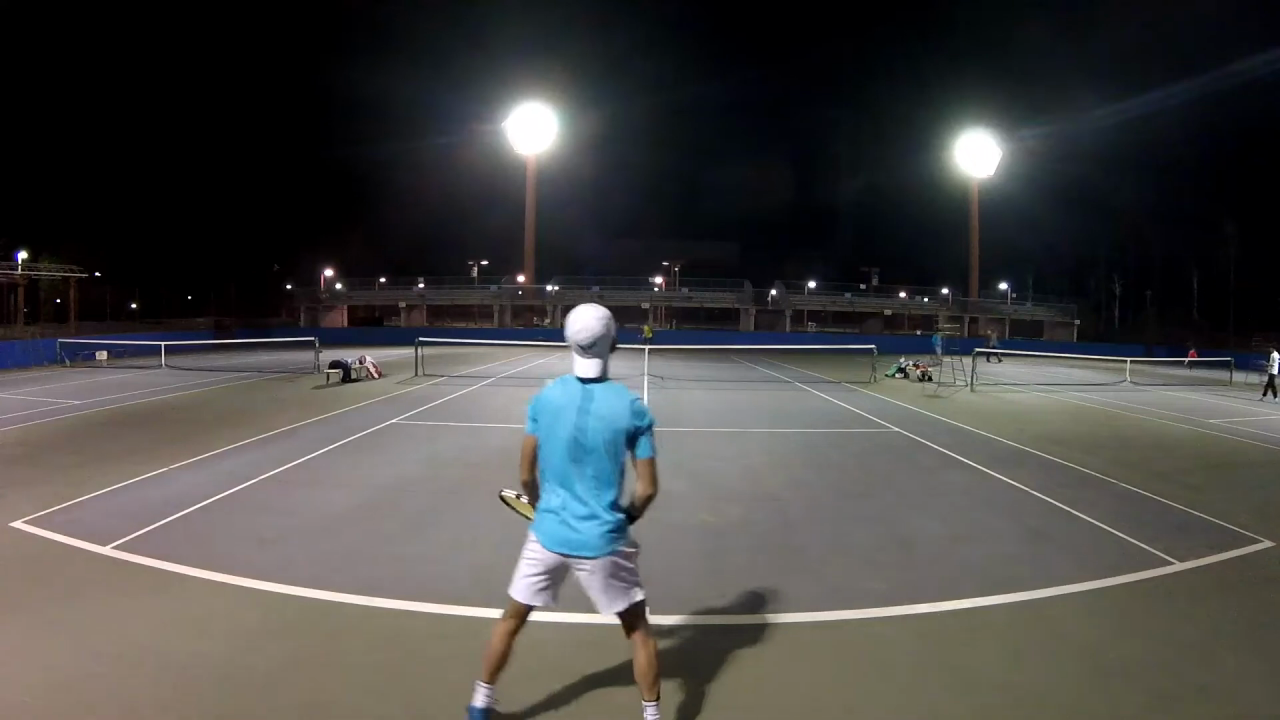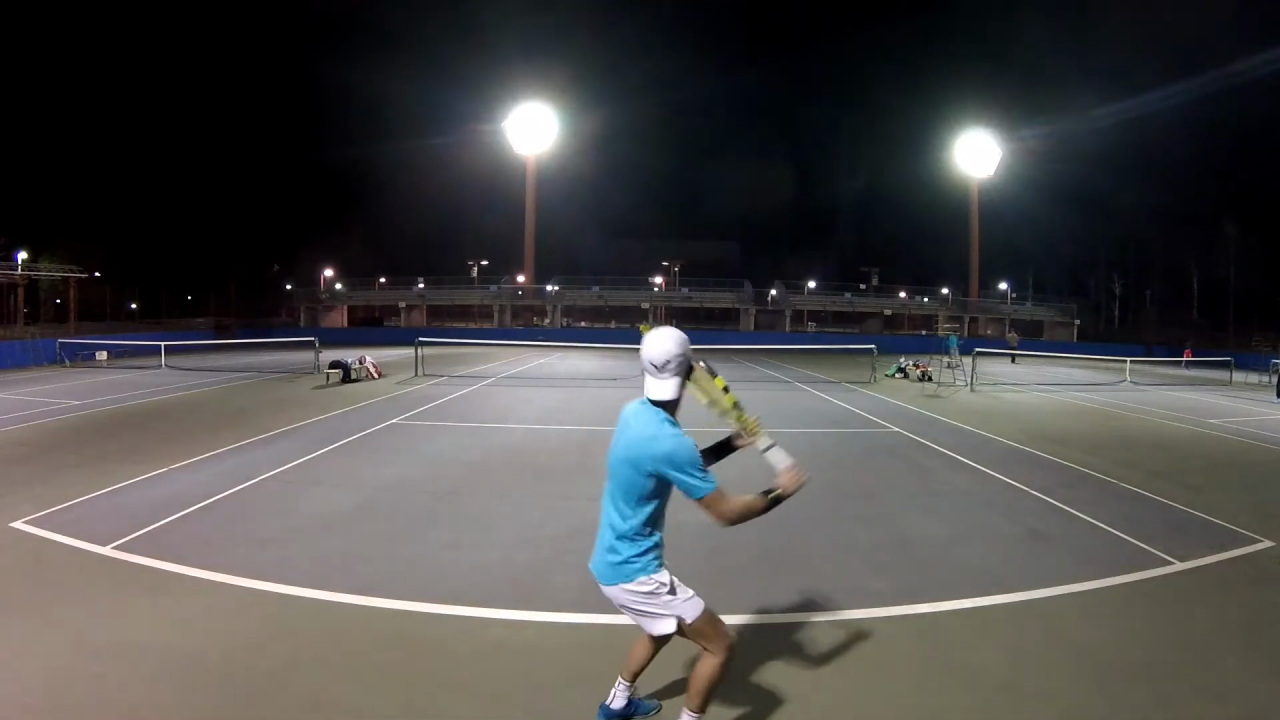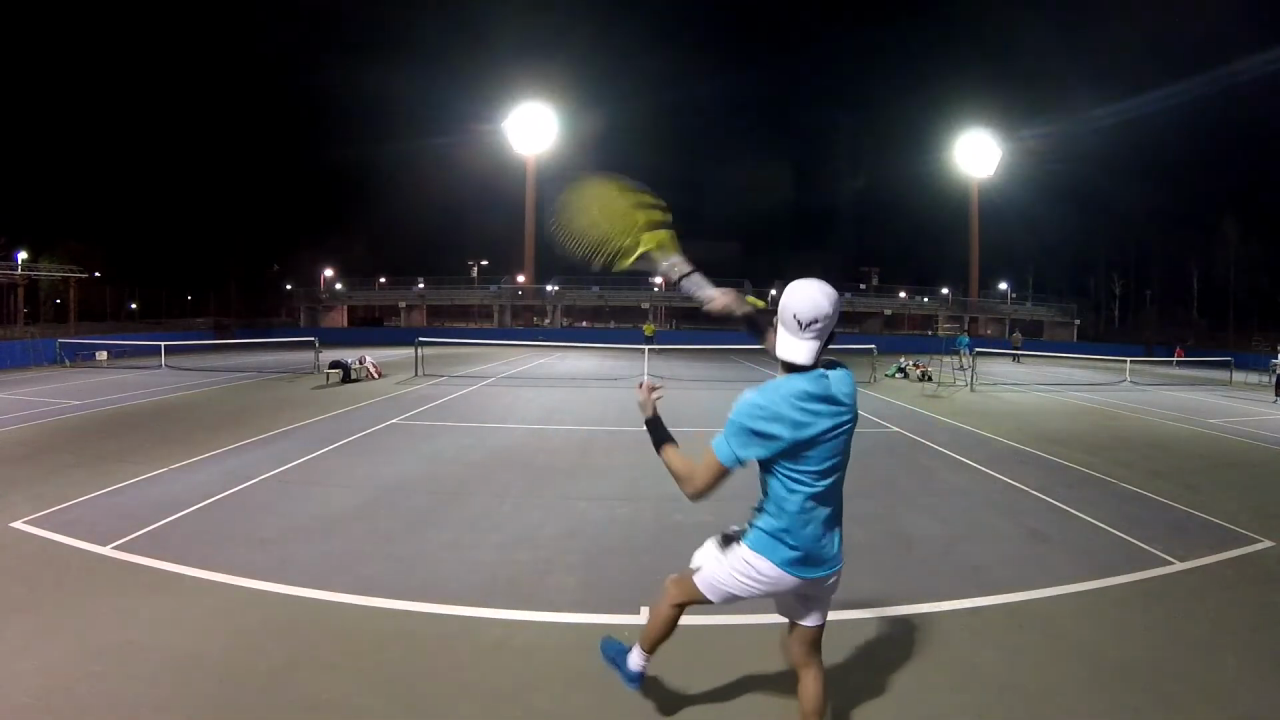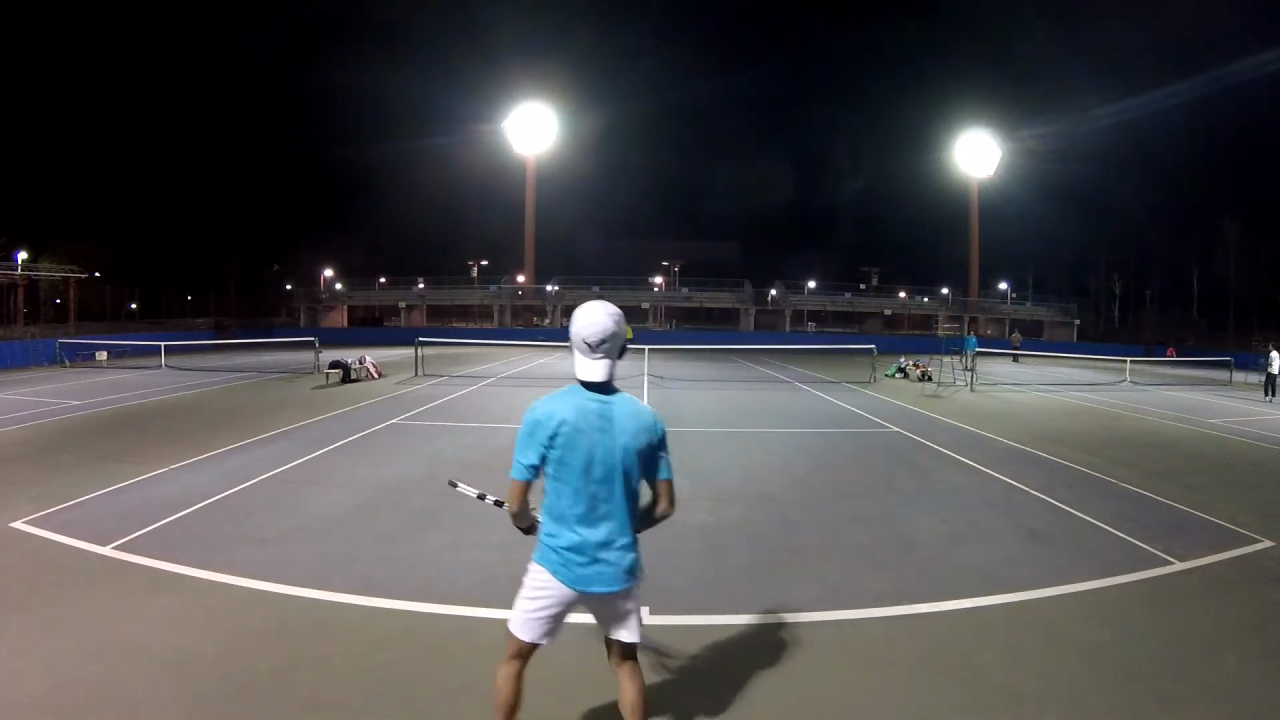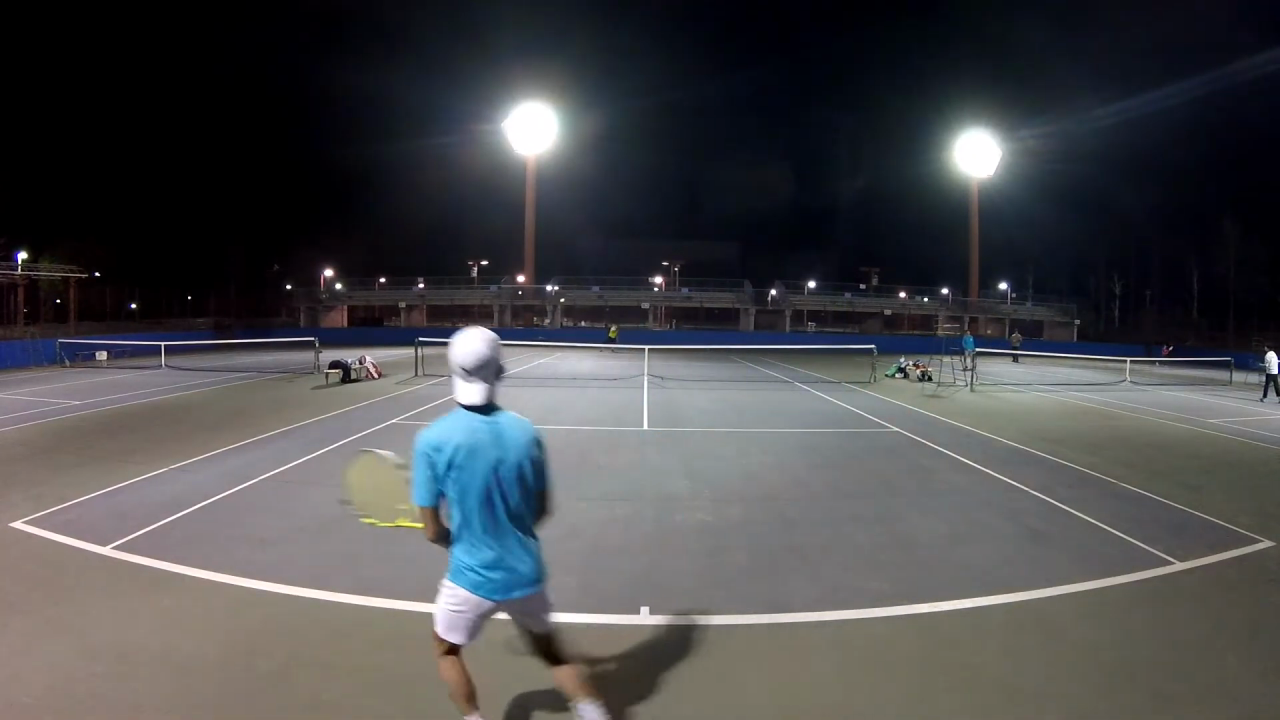
dt=1s
person 1, frame 1
left shoulder: (545, 398)
right shoulder: (632, 407)
left elbow: (527, 476)
right elbow: (647, 489)
left hip: (549, 535)
right hip: (605, 541)
left knee: (511, 620)
right knee: (638, 631)
person 1, frame 2
left shoulder: (634, 412)
right shoulder: (668, 440)
right elbow: (727, 513)
left wrist: (730, 442)
right wrist: (779, 492)
left hip: (612, 561)
right hip: (636, 571)
left knee: (661, 630)
right knee: (719, 644)
person 1, frame 3
left shoulder: (762, 407)
right shoulder: (841, 382)
left elbow: (696, 485)
left wrist: (653, 423)
right wrist: (755, 319)
left hip: (769, 555)
right hip: (823, 560)
left knee: (676, 591)
right knee: (807, 662)
left ankle: (636, 662)
person 1, frame 4
left shoulder: (544, 414)
right shoulder: (646, 418)
left elbow: (517, 507)
right elbow: (664, 507)
left wrist: (528, 524)
left hip: (558, 567)
right hip: (619, 570)
left knee: (513, 659)
right knee: (624, 661)
person 1, frame 5
left shoulder: (432, 441)
right shoulder: (526, 432)
left elbow: (432, 529)
right elbow: (540, 507)
left hip: (471, 579)
right hip: (525, 576)
left knee: (447, 652)
right knee: (550, 652)
